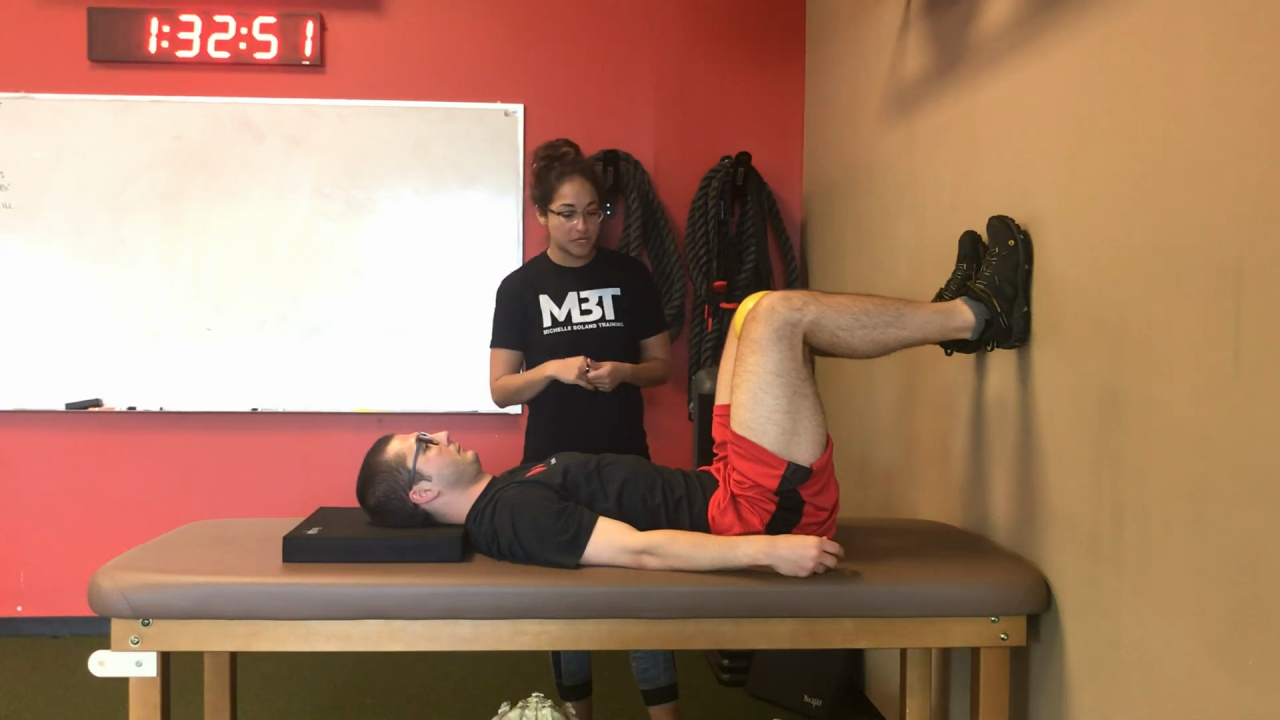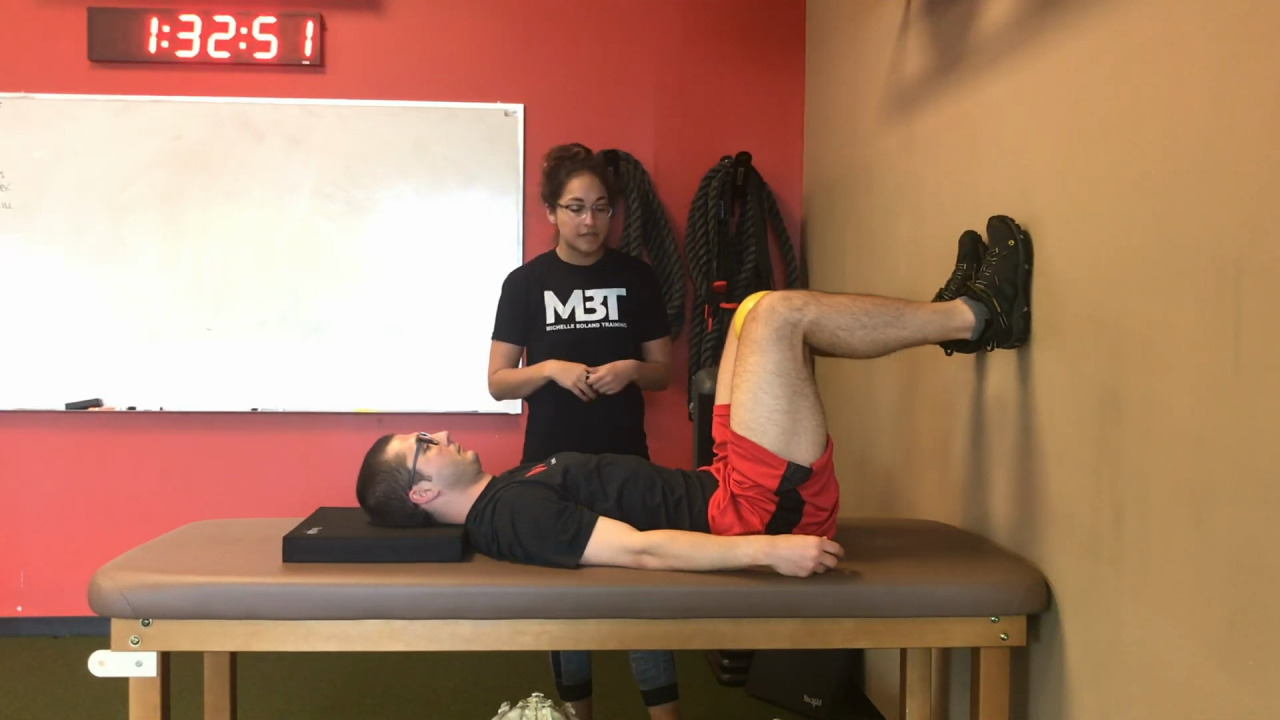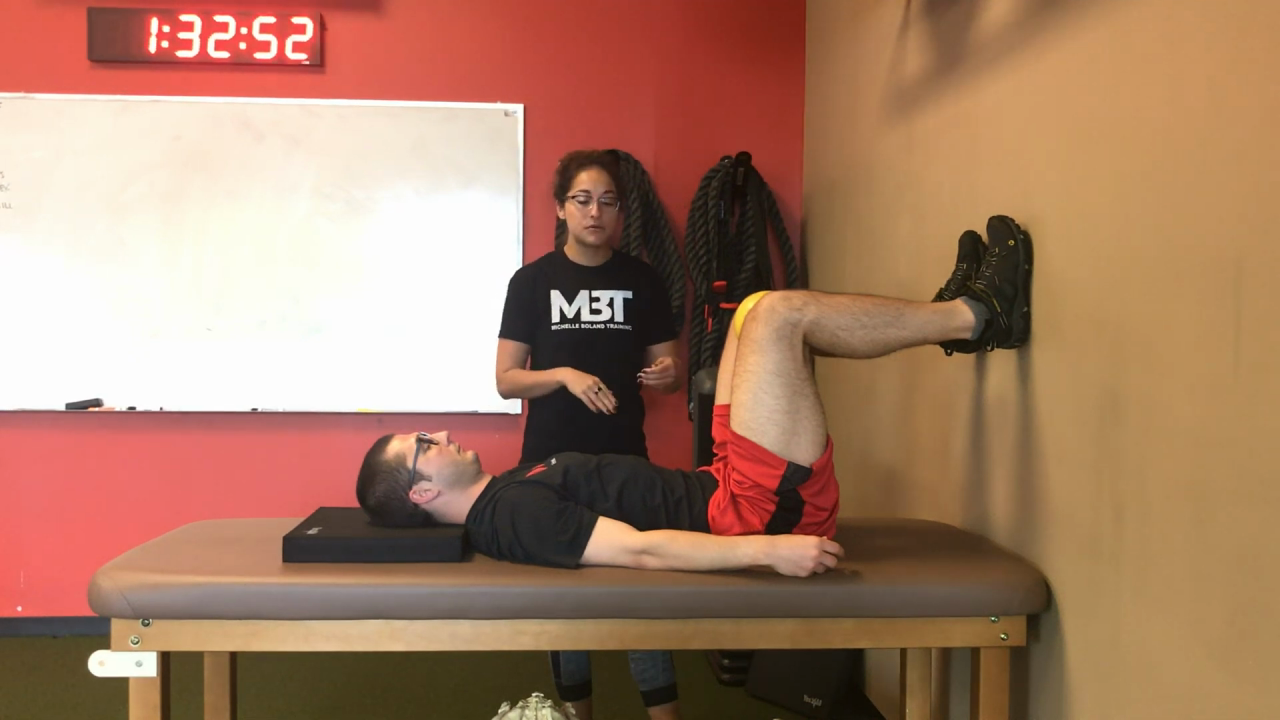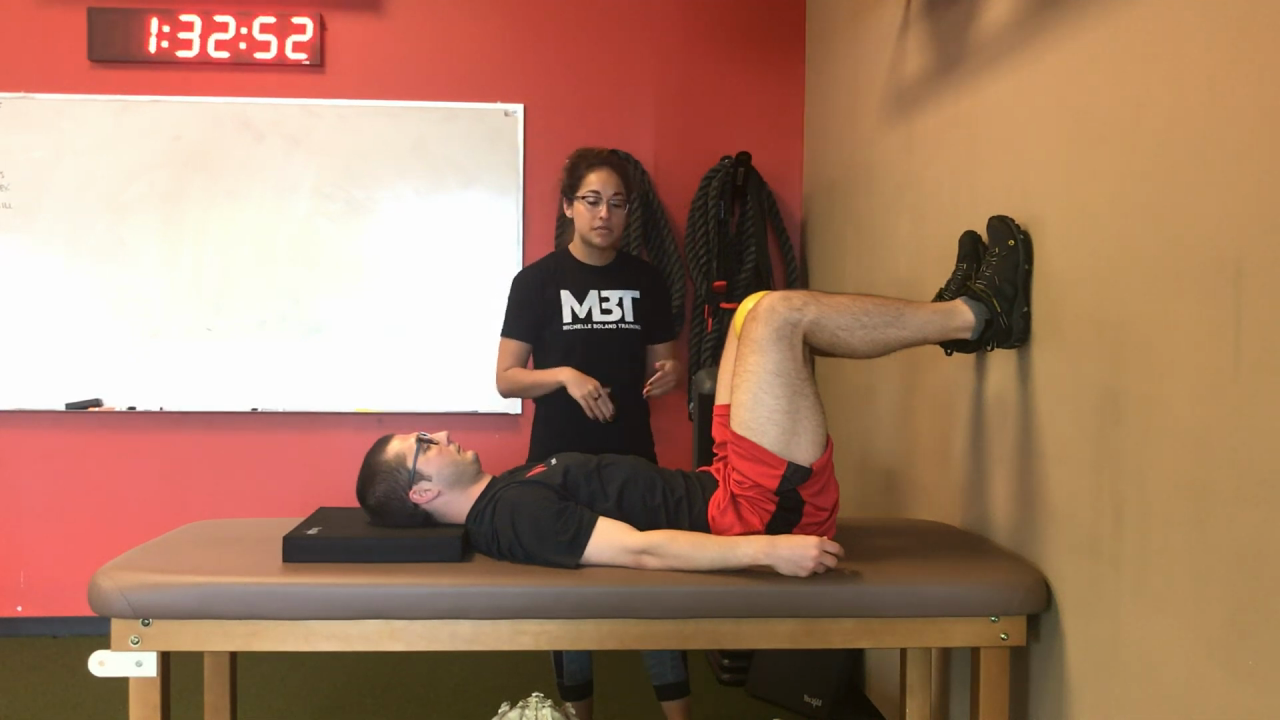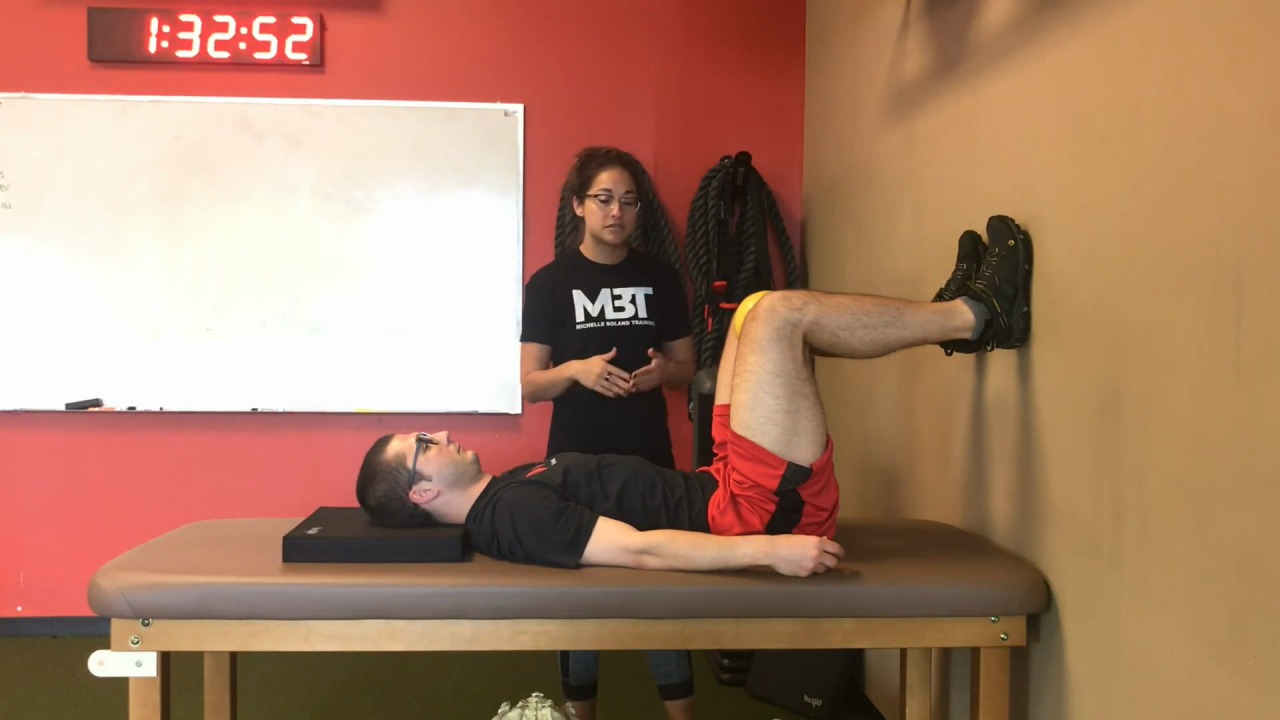
dt=0.3s
person 1, frame 1
left shoulder: (508, 493)
right shoulder: (513, 514)
right elbow: (640, 550)
right wrist: (768, 550)
left hip: (719, 488)
right hip: (754, 512)
left knee: (760, 314)
right knee: (778, 313)
left ankle: (954, 315)
right ankle: (975, 315)
person 1, frame 2
left shoulder: (508, 491)
right shoulder: (513, 514)
right elbow: (639, 549)
right wrist: (768, 549)
left hip: (719, 487)
right hip: (755, 508)
left knee: (761, 311)
right knee: (779, 311)
left ankle: (955, 314)
right ankle: (976, 314)
person 1, frame 3
left shoulder: (507, 492)
right shoulder: (512, 514)
right elbow: (639, 551)
right wrist: (769, 549)
left hip: (720, 488)
right hip: (752, 511)
left knee: (760, 314)
right knee: (778, 315)
left ankle: (957, 315)
right ankle: (975, 315)
person 1, frame 4
left shoulder: (503, 493)
right shoulder: (509, 518)
right elbow: (639, 549)
right wrist: (772, 550)
left hip: (717, 492)
right hip: (747, 515)
left knee: (762, 313)
right knee: (778, 312)
left ankle: (955, 313)
right ankle: (974, 315)
person 1, frame 5
left shoulder: (505, 497)
right shoulder: (508, 510)
right elbow: (639, 551)
right wrist: (770, 549)
left hip: (716, 491)
right hip: (750, 514)
left knee: (761, 311)
right knee: (778, 311)
left ankle: (956, 314)
right ankle: (974, 318)
person 2, frame 1
left shoulder: (629, 275)
right shoulder: (519, 288)
left elbow: (661, 365)
right elbow: (501, 389)
left wrist: (624, 372)
right wrist: (552, 368)
left hip: (625, 460)
right hip: (552, 465)
person 2, frame 2
left shoulder: (637, 277)
right shoulder: (526, 282)
left elbow: (662, 370)
right elbow: (497, 382)
left wrist: (632, 371)
right wrist: (550, 368)
left hip: (624, 459)
right hip: (552, 464)
person 2, frame 3
left shoulder: (643, 280)
right shoulder: (532, 280)
left elbow: (668, 372)
right elbow: (506, 380)
left wrist: (667, 372)
right wrist: (564, 375)
left hip: (623, 459)
right hip: (551, 463)
person 2, frame 4
left shoulder: (647, 279)
right shoulder: (538, 281)
left elbow: (666, 366)
right elbow: (506, 379)
left wrist: (666, 377)
right wrist: (562, 377)
left hip: (632, 459)
right hip: (560, 463)
person 2, frame 5
left shoulder: (660, 276)
right shoulder: (551, 282)
left elbow: (686, 366)
right elbow: (530, 384)
left wrist: (663, 371)
right wrist: (576, 369)
left hip: (649, 459)
right hip: (576, 461)
